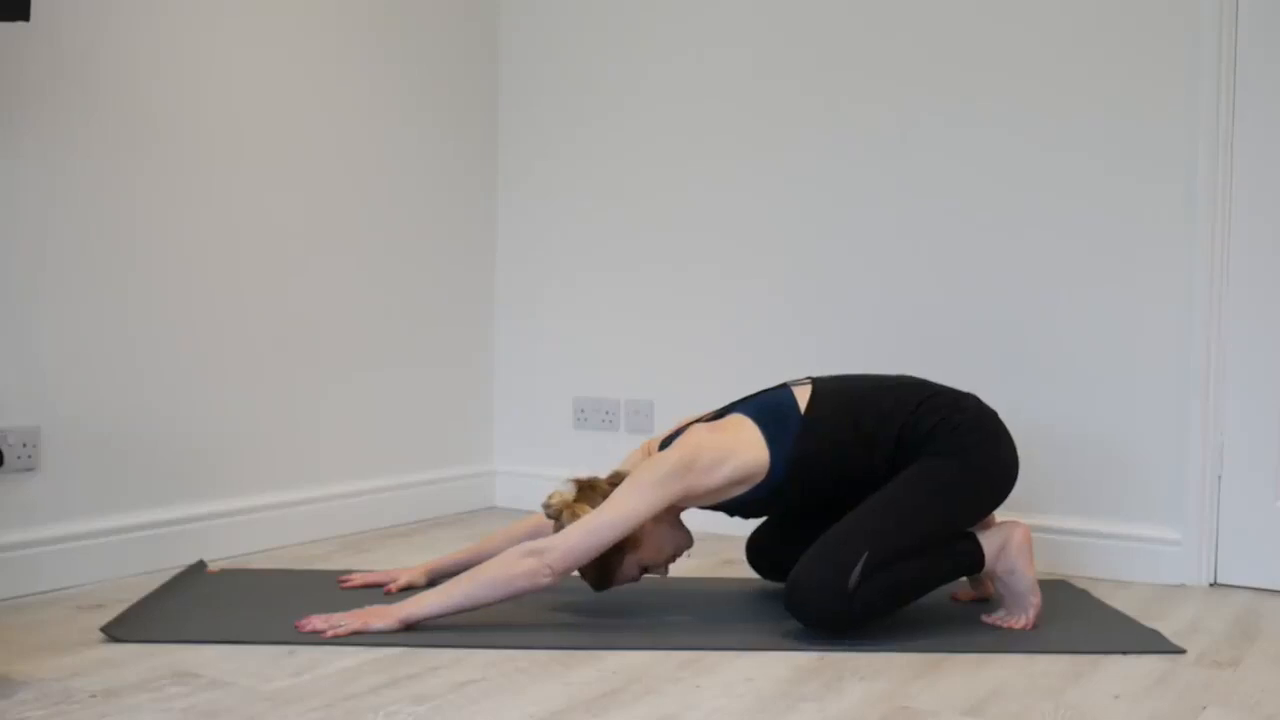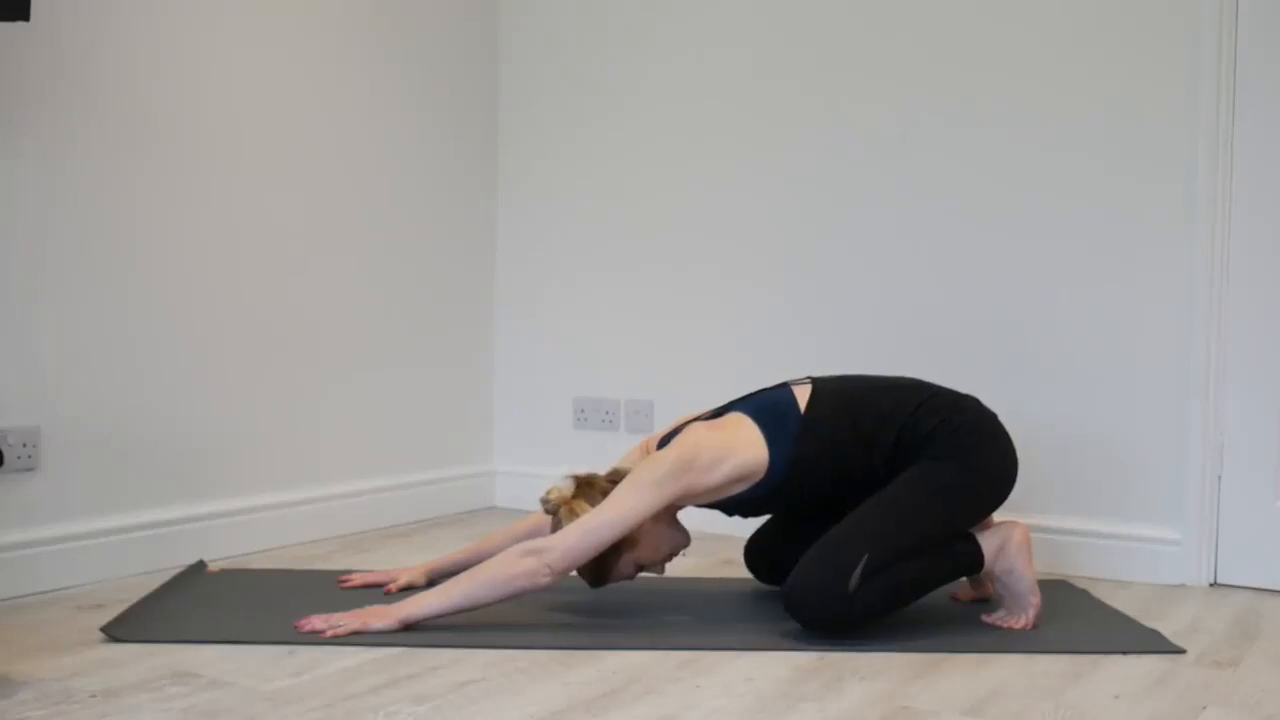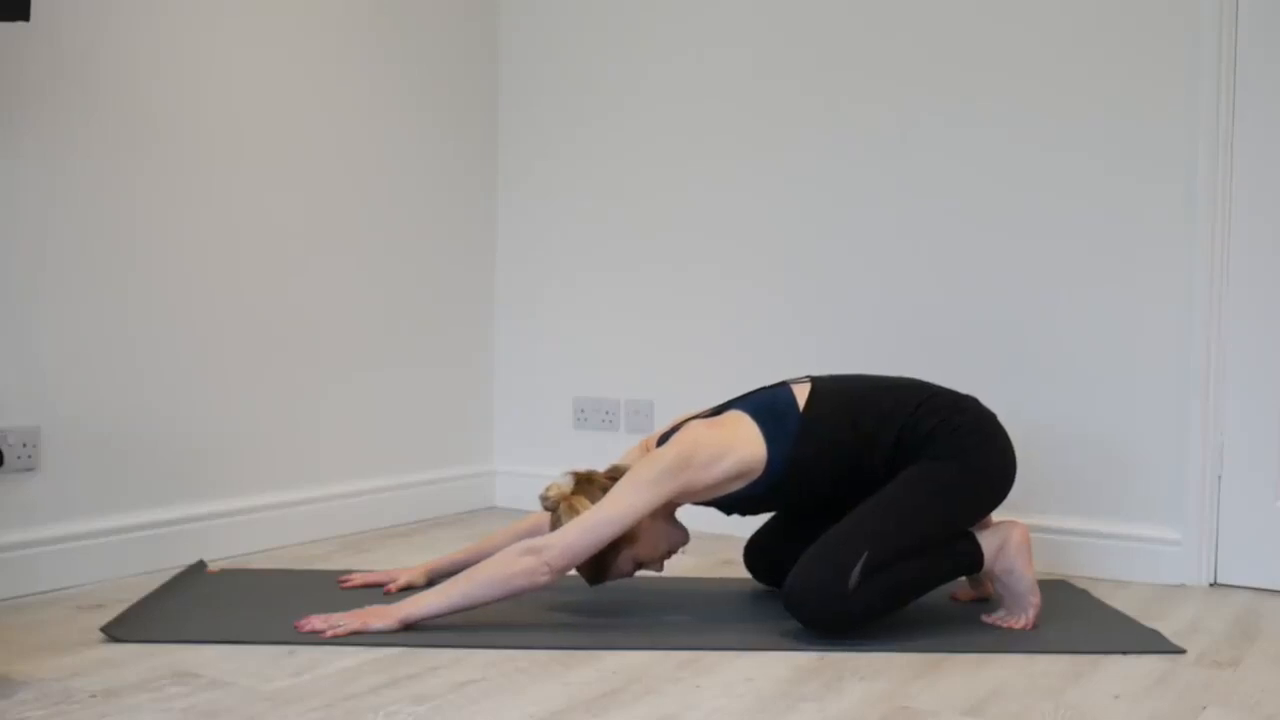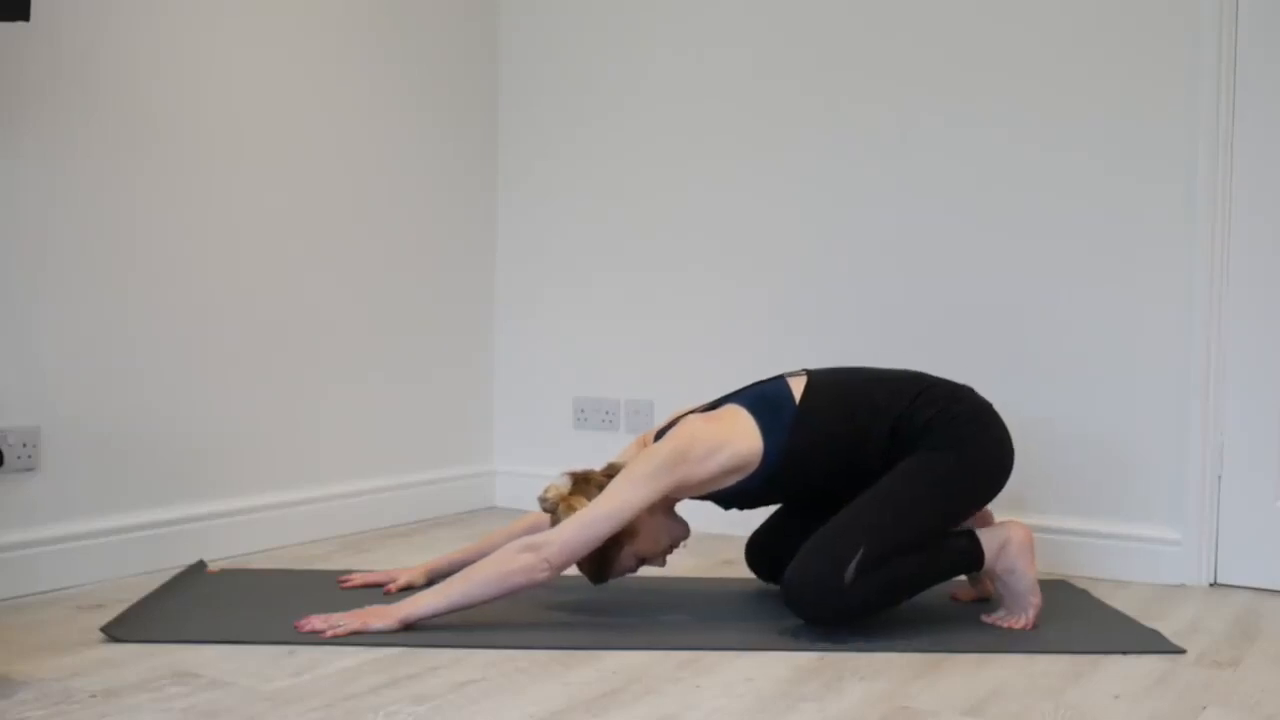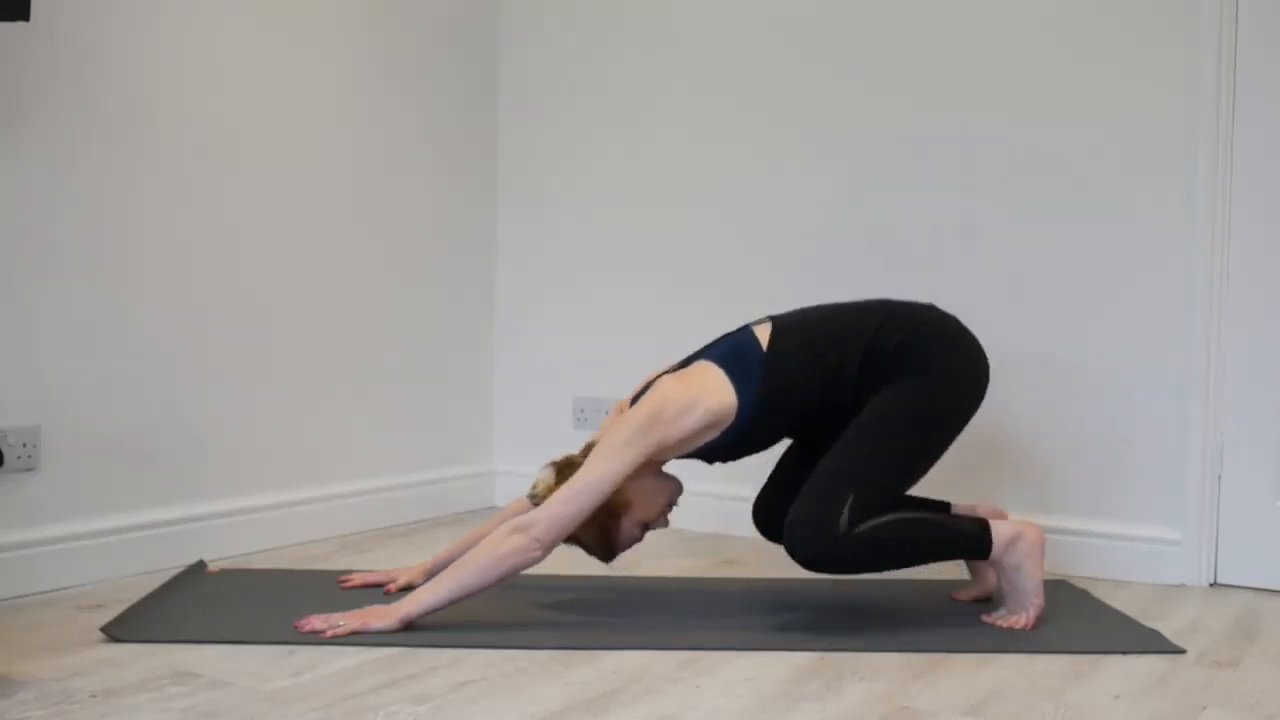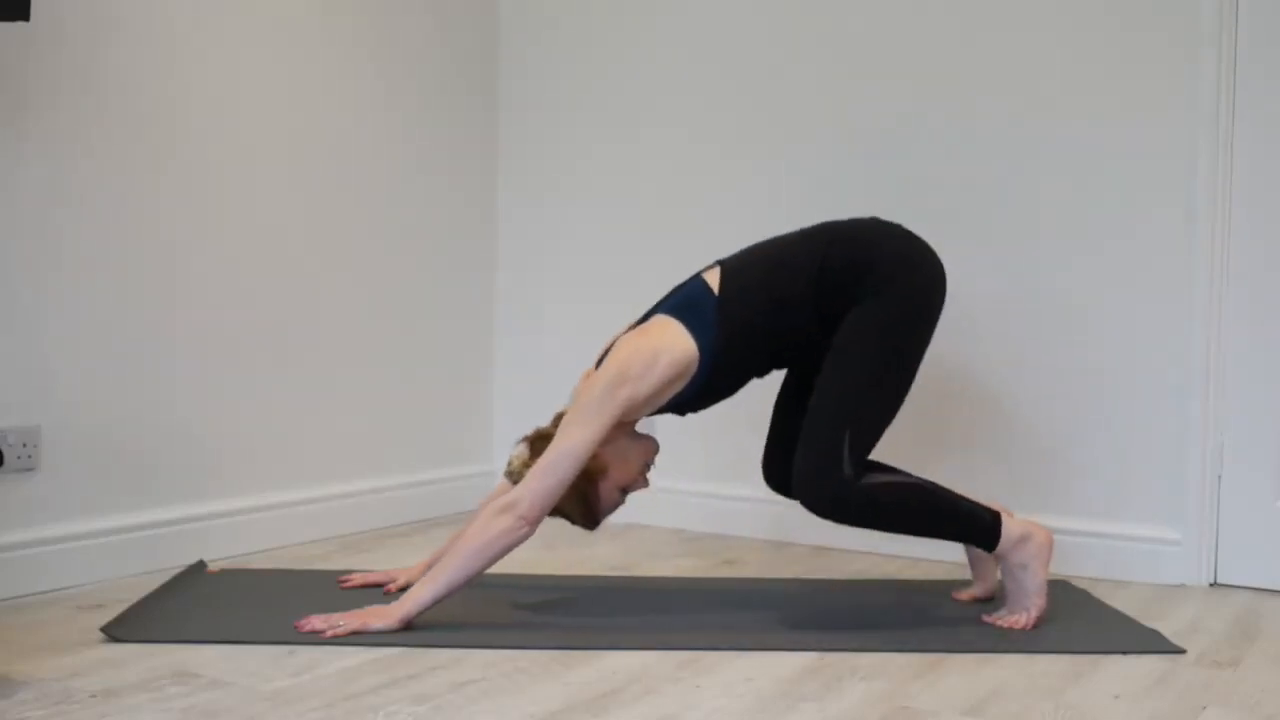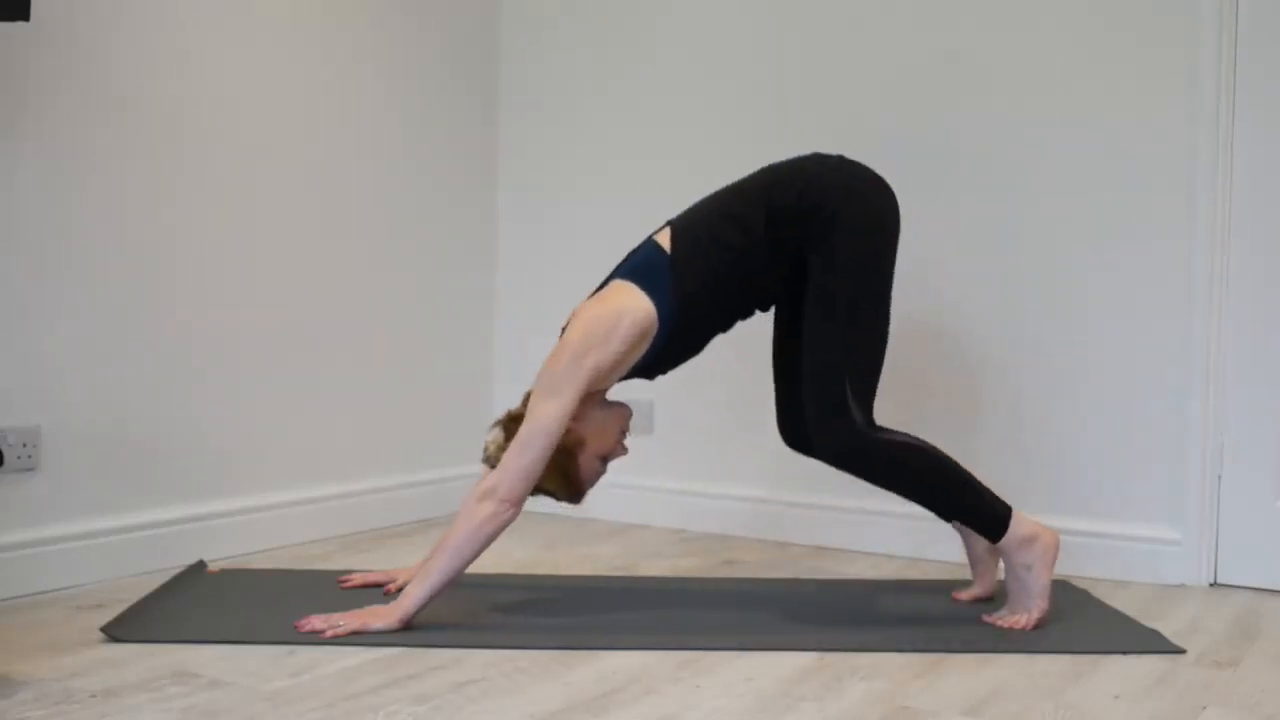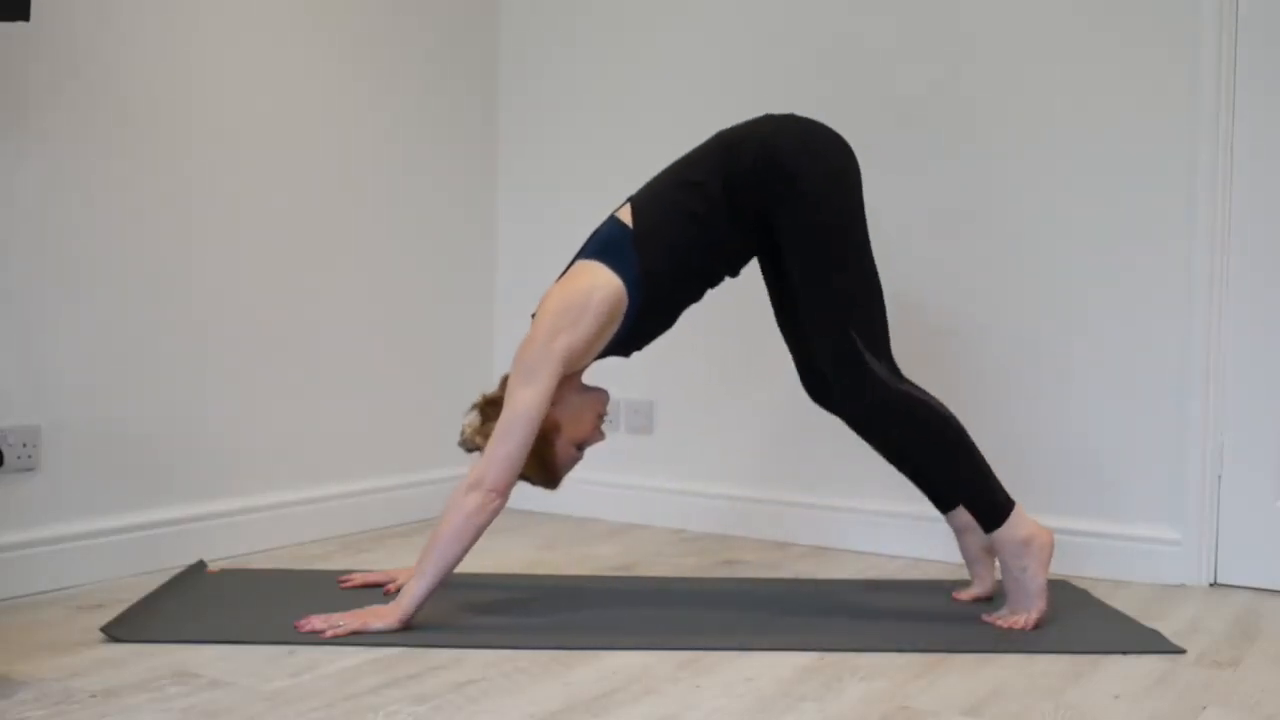
dt=0.5s
person 1, frame 1
left shoulder: (681, 472)
right shoulder: (660, 458)
left elbow: (543, 563)
right elbow: (547, 529)
left wrist: (402, 615)
right wrist: (429, 569)
left hip: (961, 443)
right hip: (904, 443)
left knee: (821, 597)
right knee: (773, 556)
left ankle: (990, 549)
right ankle: (949, 532)
person 1, frame 2
left shoulder: (679, 467)
right shoulder: (659, 455)
left elbow: (541, 561)
right elbow: (548, 524)
left wrist: (401, 614)
right wrist: (428, 570)
left hip: (960, 445)
right hip: (904, 445)
left knee: (819, 598)
right knee: (770, 559)
left ankle: (990, 548)
right ankle: (955, 536)
person 1, frame 3
left shoulder: (681, 466)
right shoulder: (658, 456)
left elbow: (541, 559)
right elbow: (546, 523)
left wrist: (402, 614)
right wrist: (428, 569)
left hip: (960, 445)
right hip: (902, 445)
left knee: (820, 597)
right knee: (770, 561)
left ankle: (990, 549)
right ankle: (956, 535)
person 1, frame 4
left shoulder: (678, 462)
right shoulder: (661, 449)
left elbow: (541, 557)
right elbow: (546, 523)
left wrist: (402, 613)
right wrist: (427, 570)
left hip: (957, 437)
right hip: (900, 437)
left knee: (818, 592)
right knee: (771, 558)
left ankle: (991, 547)
right ankle: (952, 529)
person 1, frame 5
left shoulder: (655, 424)
right shoulder: (641, 420)
left elbow: (532, 536)
right elbow: (534, 506)
left wrist: (403, 611)
right wrist: (423, 568)
left hip: (930, 358)
right hip: (880, 365)
left knee: (818, 538)
right knee: (778, 518)
left ankle: (1004, 541)
right ankle: (973, 522)
person 1, frame 6
left shoulder: (620, 387)
right shoulder: (613, 385)
left elbow: (518, 513)
right elbow: (517, 491)
left wrist: (402, 611)
right wrist: (422, 569)
left hip: (882, 276)
right hip: (844, 287)
left knee: (826, 484)
right knee: (789, 472)
left ankle: (1011, 538)
right ankle: (981, 527)
person 1, frame 7
left shoulder: (582, 360)
right shoulder: (581, 359)
left elbow: (500, 497)
right elbow: (499, 486)
left wrist: (402, 608)
right wrist: (423, 569)
left hip: (835, 209)
right hip: (803, 228)
left knee: (838, 429)
right knee: (804, 428)
left ankle: (1019, 537)
right ankle: (980, 528)
person 1, frame 8
left shoulder: (557, 344)
right shoulder: (558, 345)
left elbow: (487, 486)
right elbow: (487, 481)
left wrist: (402, 607)
right wrist: (421, 570)
left hip: (788, 168)
right hip: (768, 187)
left knee: (856, 378)
right knee: (827, 382)
left ankle: (1011, 531)
right ankle: (973, 525)
